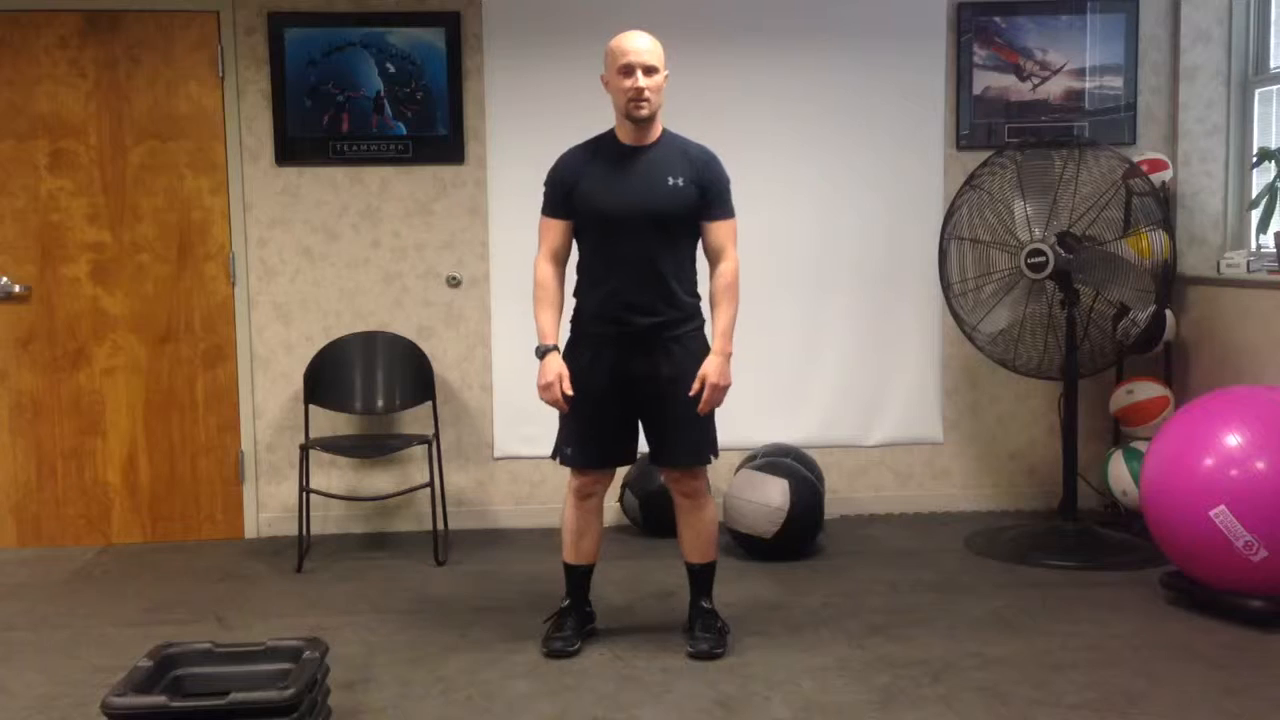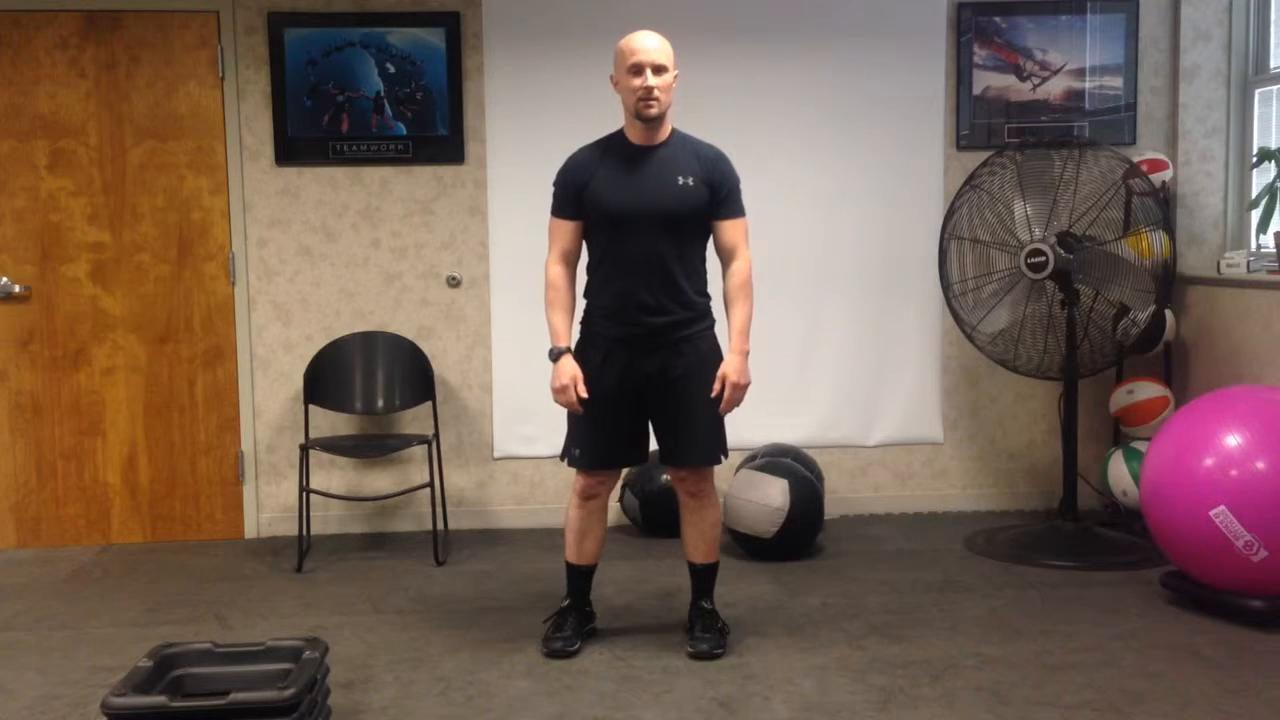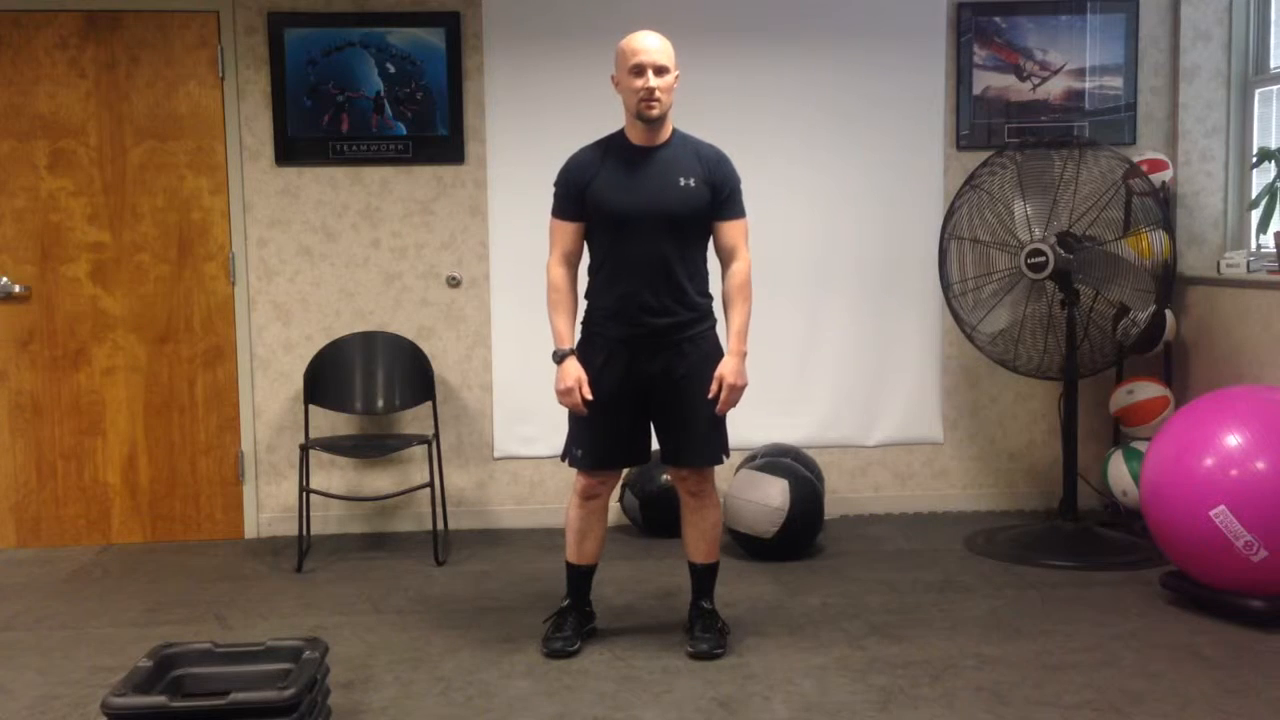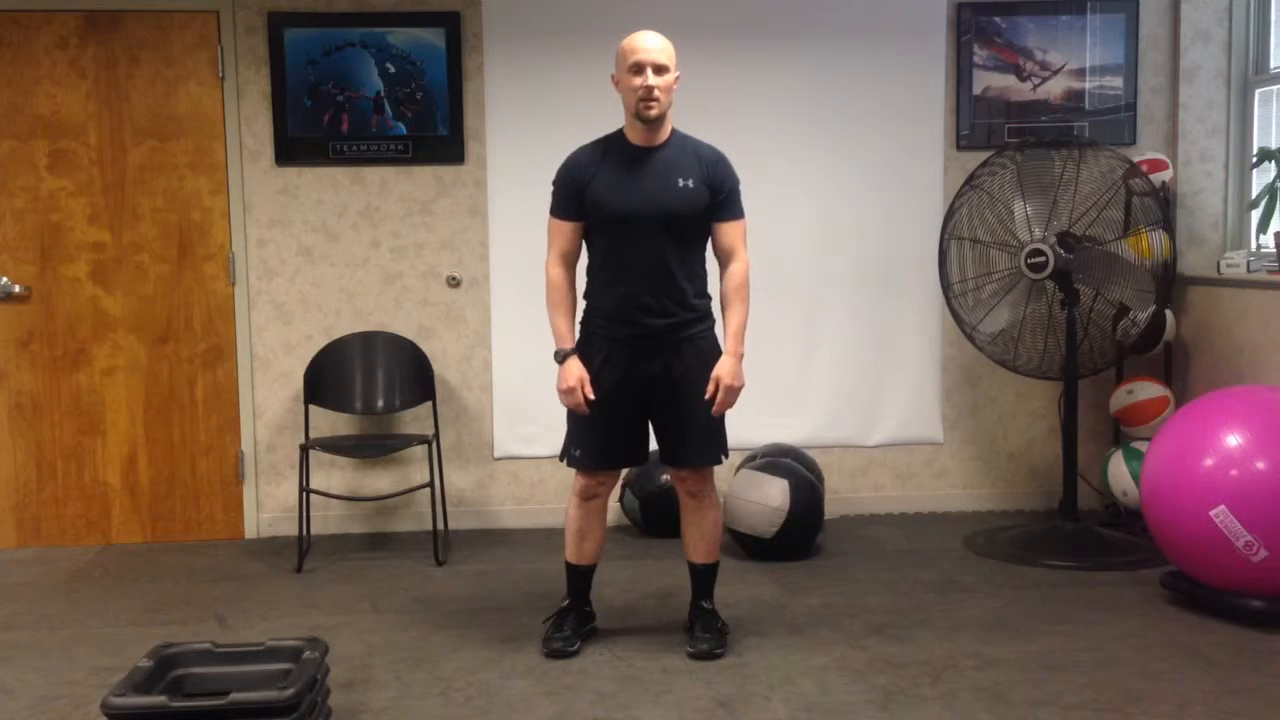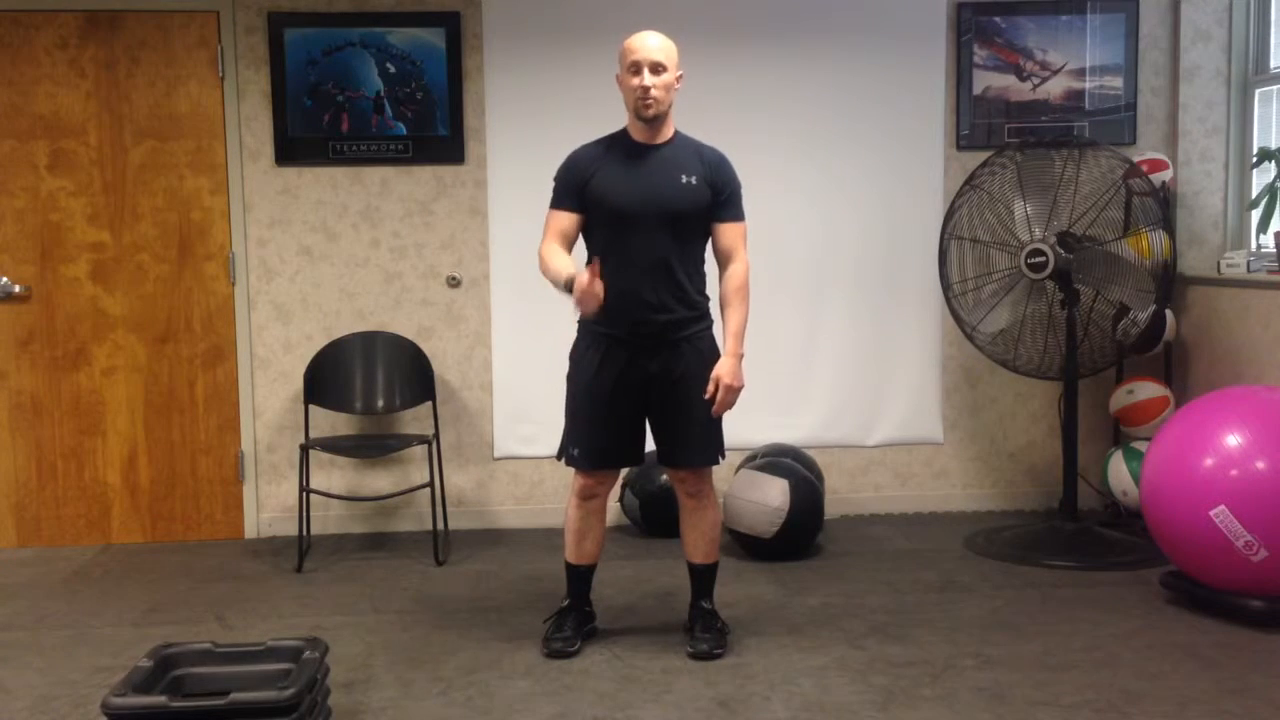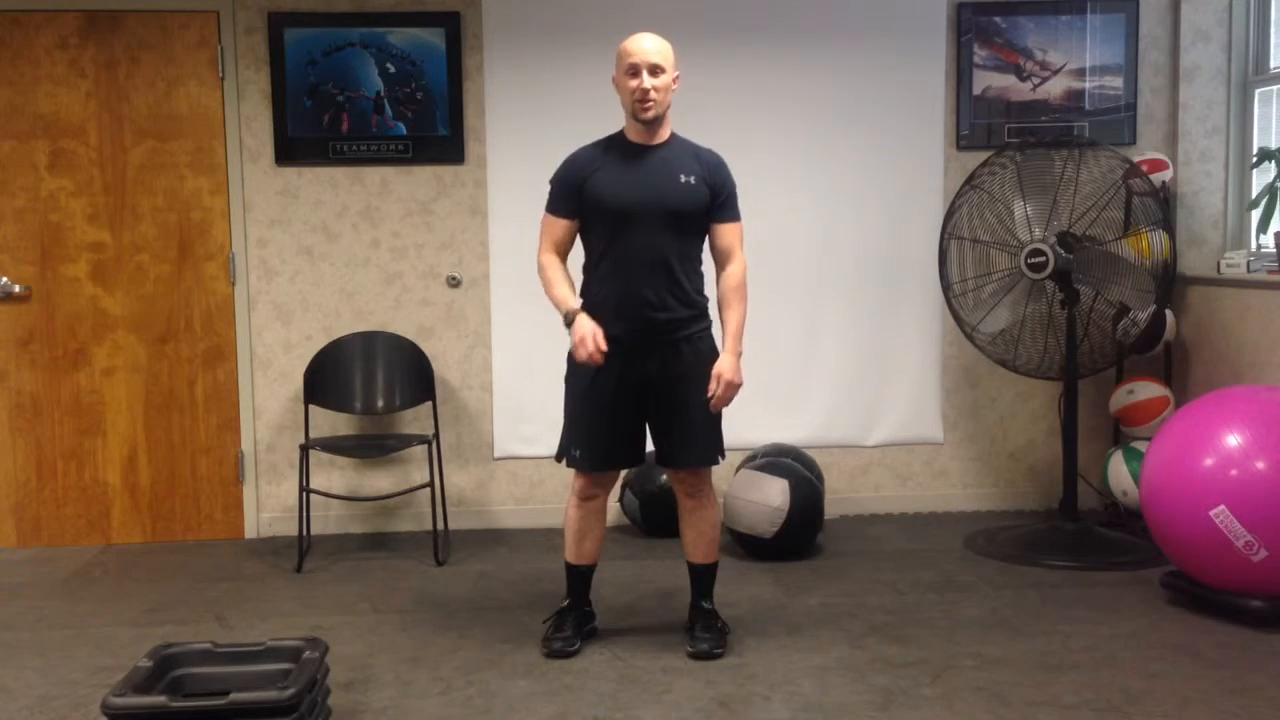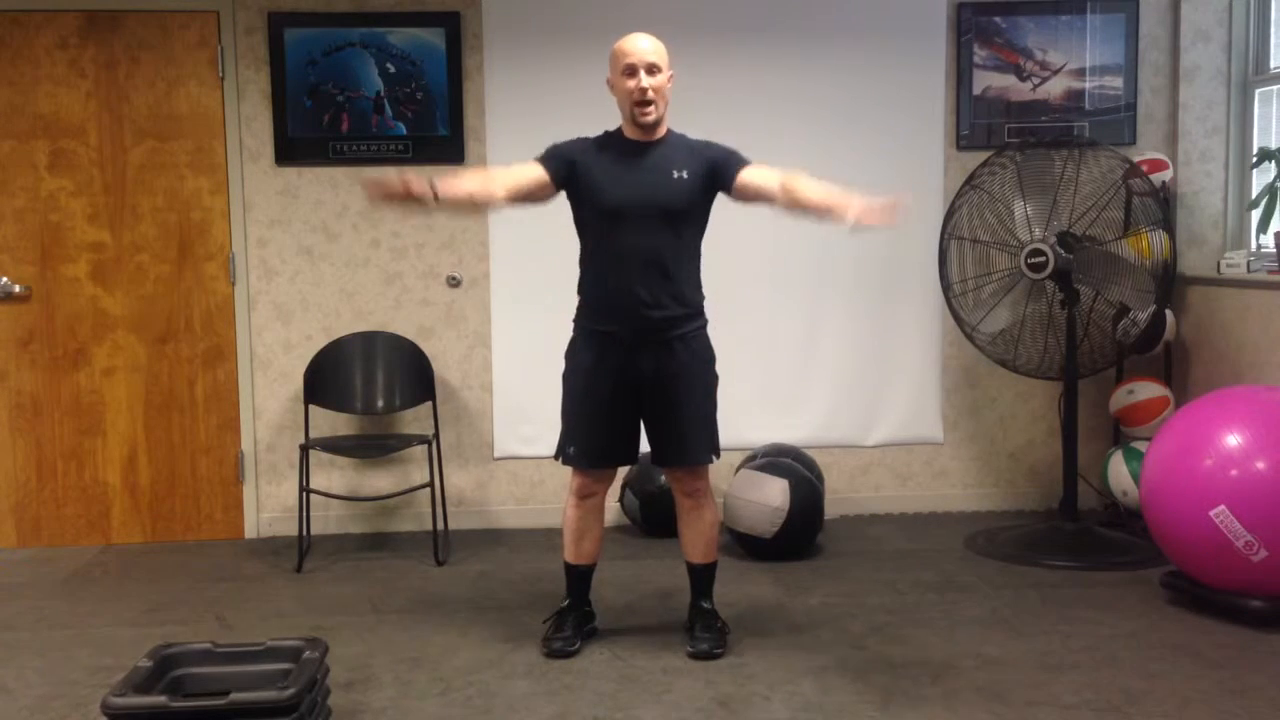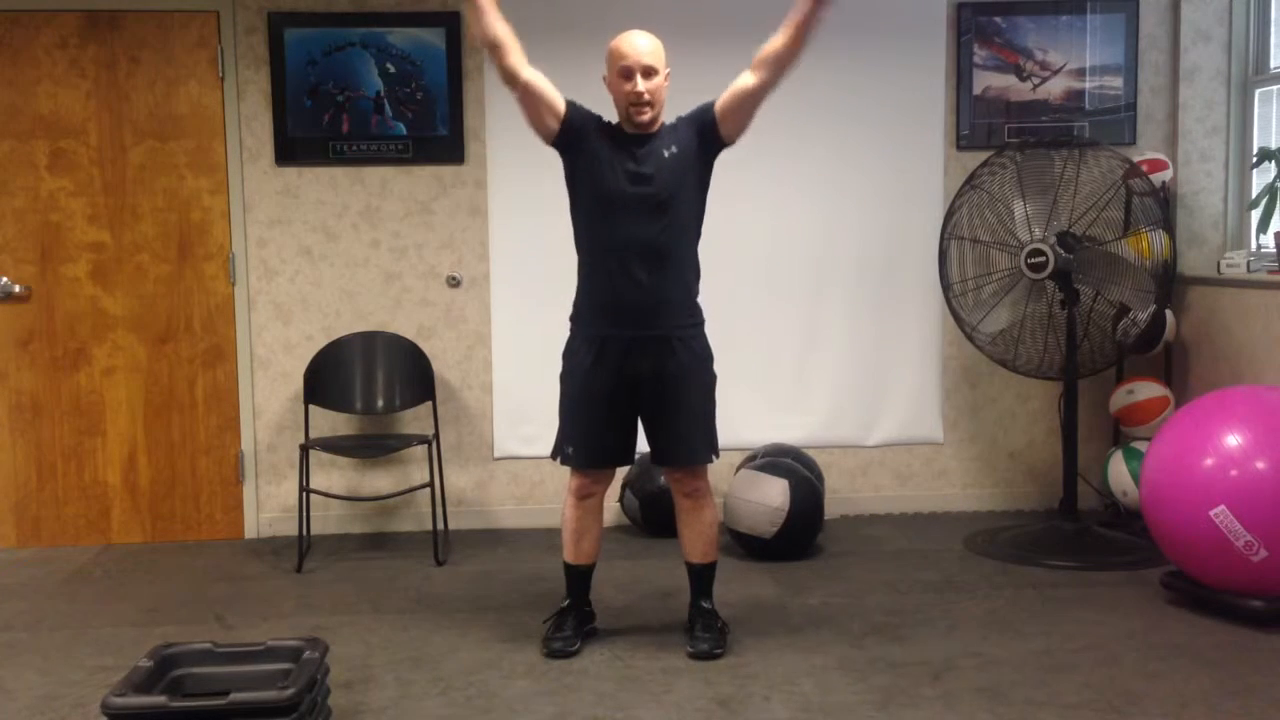
dt=0.4s
person 1, frame 1
left shoulder: (699, 164)
right shoulder: (575, 167)
left elbow: (724, 261)
right elbow: (550, 260)
left wrist: (720, 349)
right wrist: (548, 348)
left hip: (678, 347)
right hip: (596, 349)
left knee: (689, 480)
right knee: (586, 481)
left ankle: (703, 608)
right ankle: (576, 607)
person 1, frame 2
left shoulder: (707, 163)
right shoulder: (583, 168)
left elbow: (736, 259)
right elbow: (560, 262)
left wrist: (738, 349)
right wrist: (561, 352)
left hip: (687, 347)
right hip: (605, 349)
left knee: (695, 480)
right knee: (591, 481)
left ankle: (703, 607)
right ankle: (576, 607)
person 1, frame 3
left shoulder: (709, 165)
right shoulder: (585, 168)
left elbow: (736, 261)
right elbow: (562, 264)
left wrist: (735, 351)
right wrist: (565, 353)
left hip: (690, 348)
right hip: (608, 350)
left knee: (696, 480)
right knee: (592, 482)
left ankle: (703, 608)
right ankle: (575, 608)
person 1, frame 4
left shoulder: (709, 165)
right shoulder: (583, 168)
left elbow: (734, 262)
right elbow: (560, 263)
left wrist: (732, 352)
right wrist: (567, 354)
left hip: (688, 348)
right hip: (607, 350)
left knee: (696, 480)
right knee: (591, 482)
left ankle: (703, 608)
right ankle: (576, 607)
person 1, frame 5
left shoulder: (711, 166)
right shoulder: (586, 164)
left elbow: (734, 262)
right elbow: (550, 247)
left wrist: (732, 352)
right wrist: (570, 279)
left hip: (687, 348)
right hip: (605, 347)
left knee: (695, 481)
right knee: (590, 481)
left ankle: (703, 609)
right ankle: (576, 607)
person 1, frame 6
left shoulder: (705, 167)
right shoulder: (583, 167)
left elbow: (731, 262)
right elbow: (550, 254)
left wrist: (731, 349)
right wrist: (575, 316)
left hip: (685, 348)
right hip: (604, 351)
left knee: (694, 481)
right knee: (590, 482)
left ankle: (703, 608)
right ankle: (576, 608)
person 1, frame 7
left shoulder: (703, 158)
right shoulder: (580, 158)
left elbow: (779, 184)
right elbow: (501, 183)
left wrist: (846, 204)
right wrist: (430, 189)
left hip: (680, 347)
right hip: (600, 347)
left knee: (691, 480)
right knee: (588, 481)
left ankle: (702, 608)
right ankle: (576, 607)
person 1, frame 8
left shoulder: (695, 139)
right shoulder: (579, 138)
left elbow: (762, 73)
right elbow: (515, 69)
left hip: (677, 343)
right hip: (596, 344)
left knee: (691, 481)
right knee: (586, 482)
left ankle: (702, 609)
right ankle: (575, 608)
